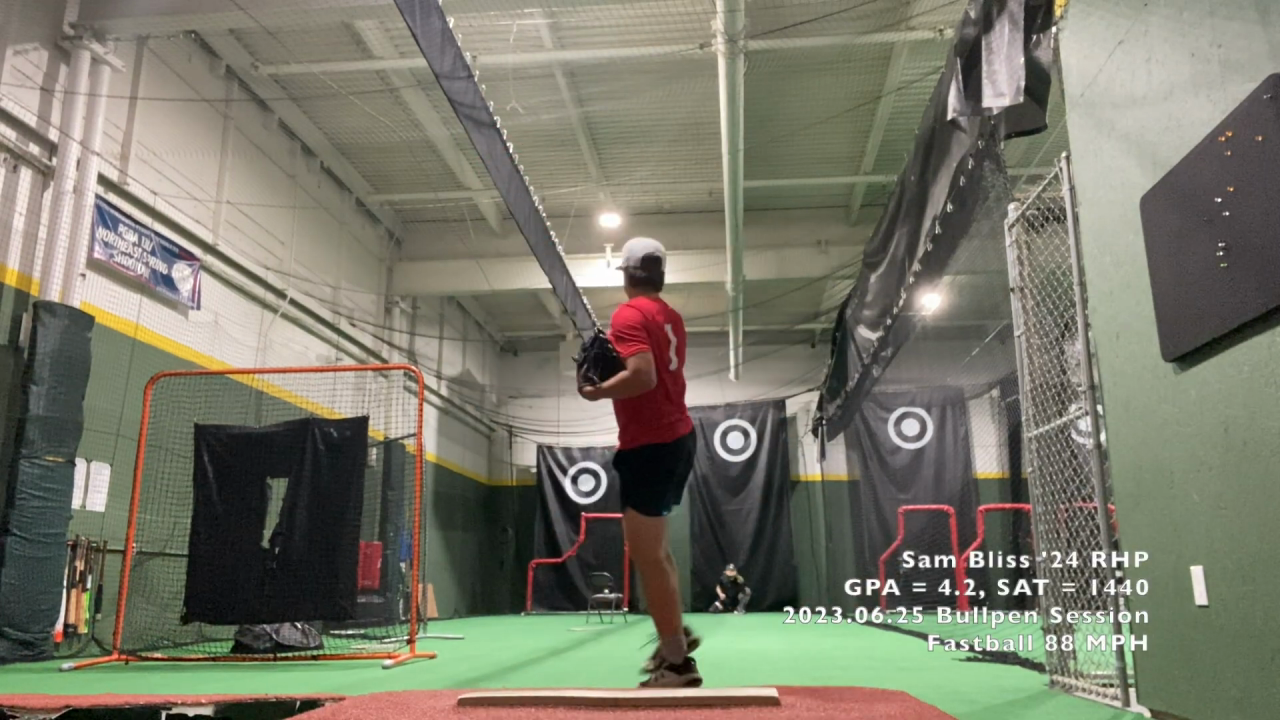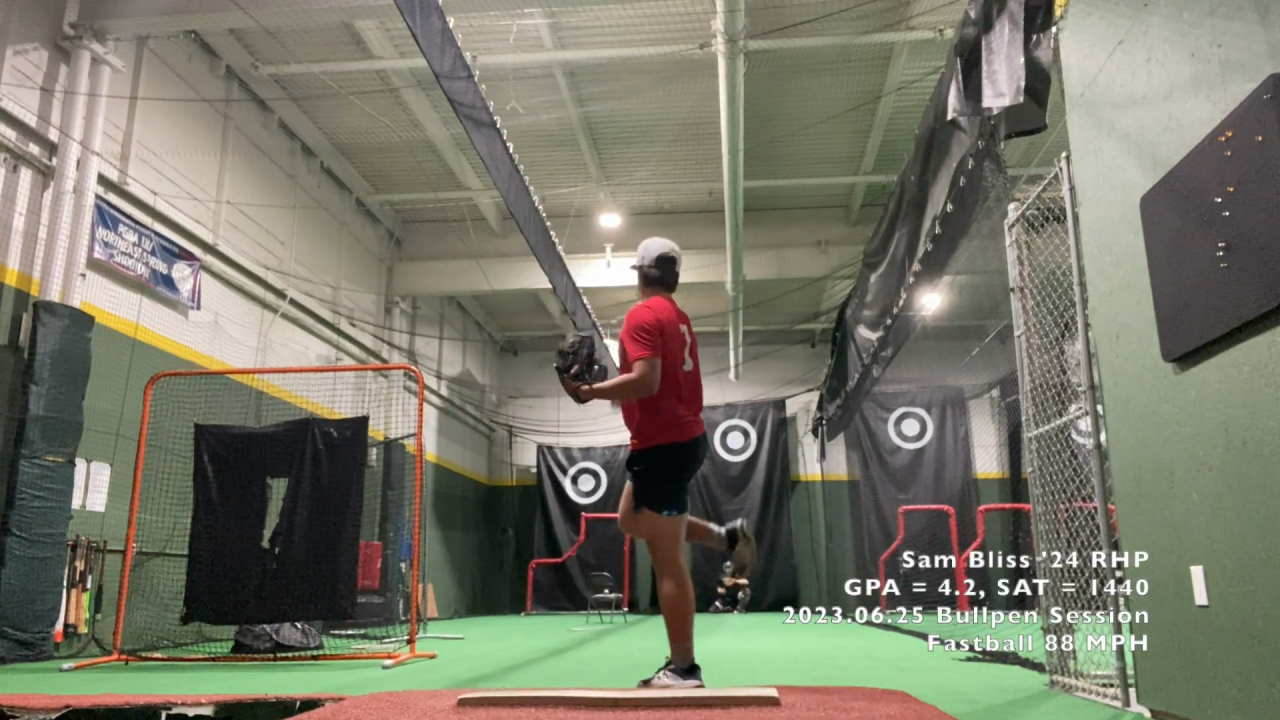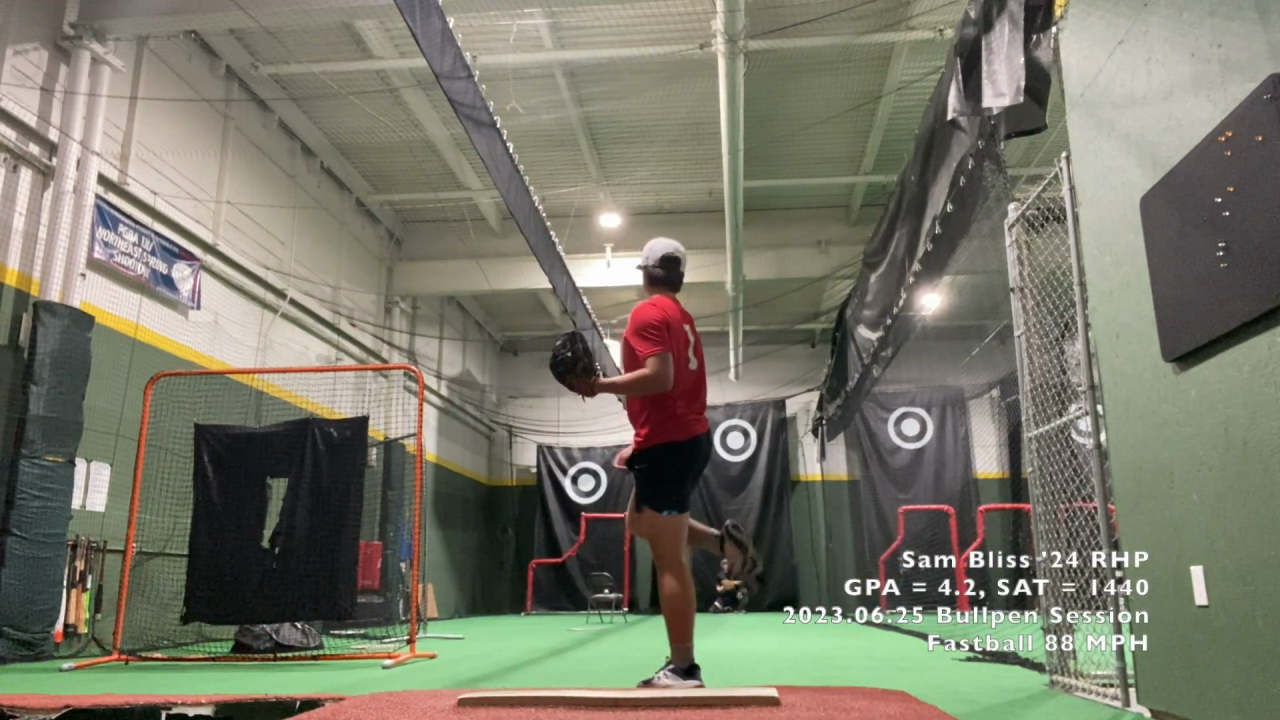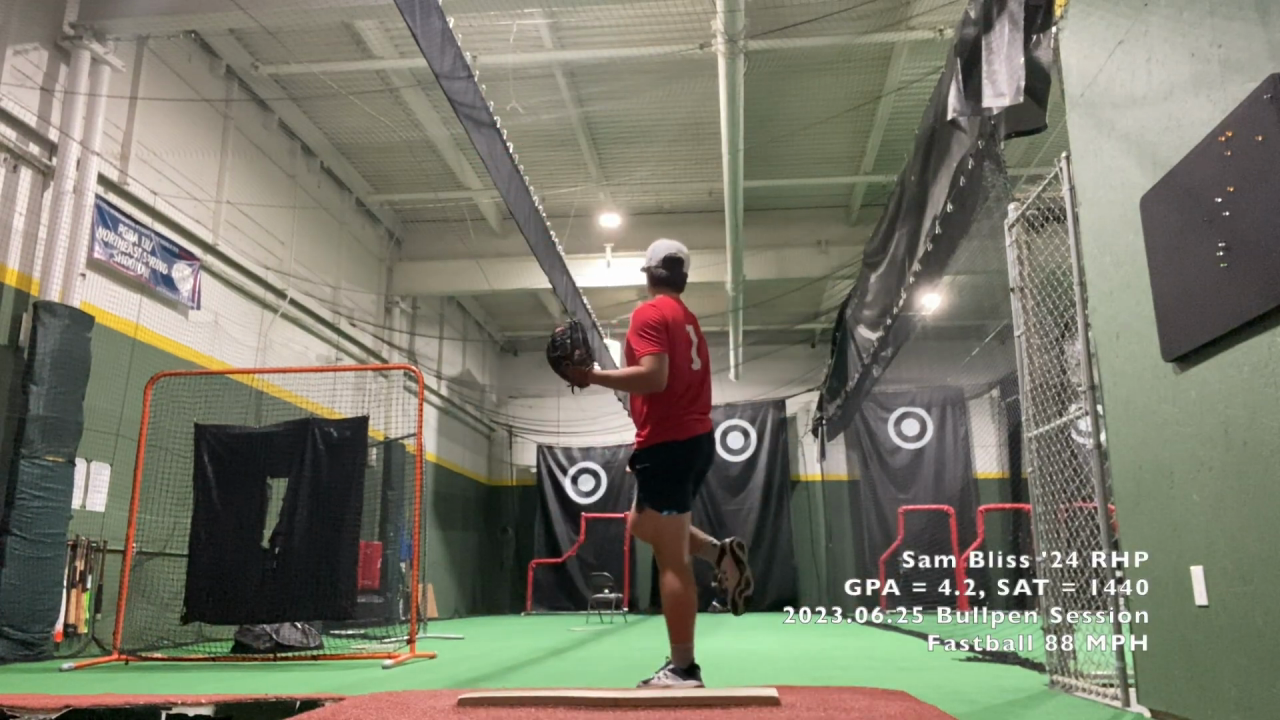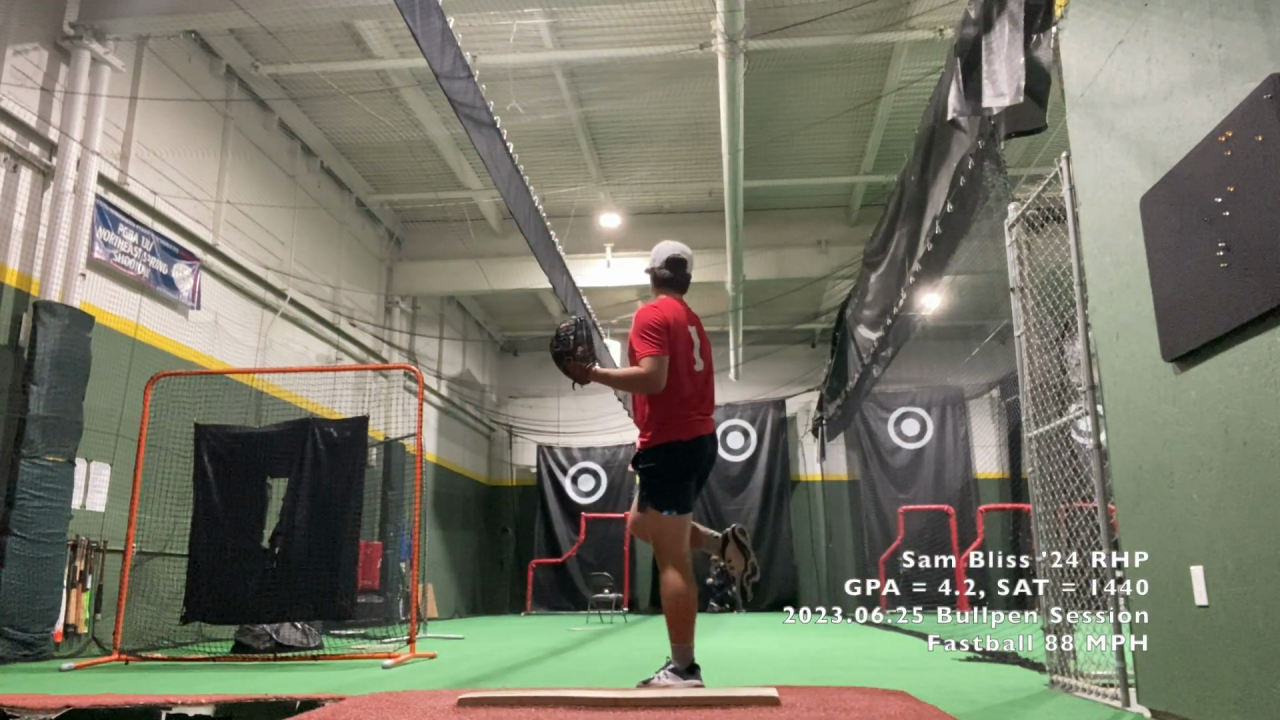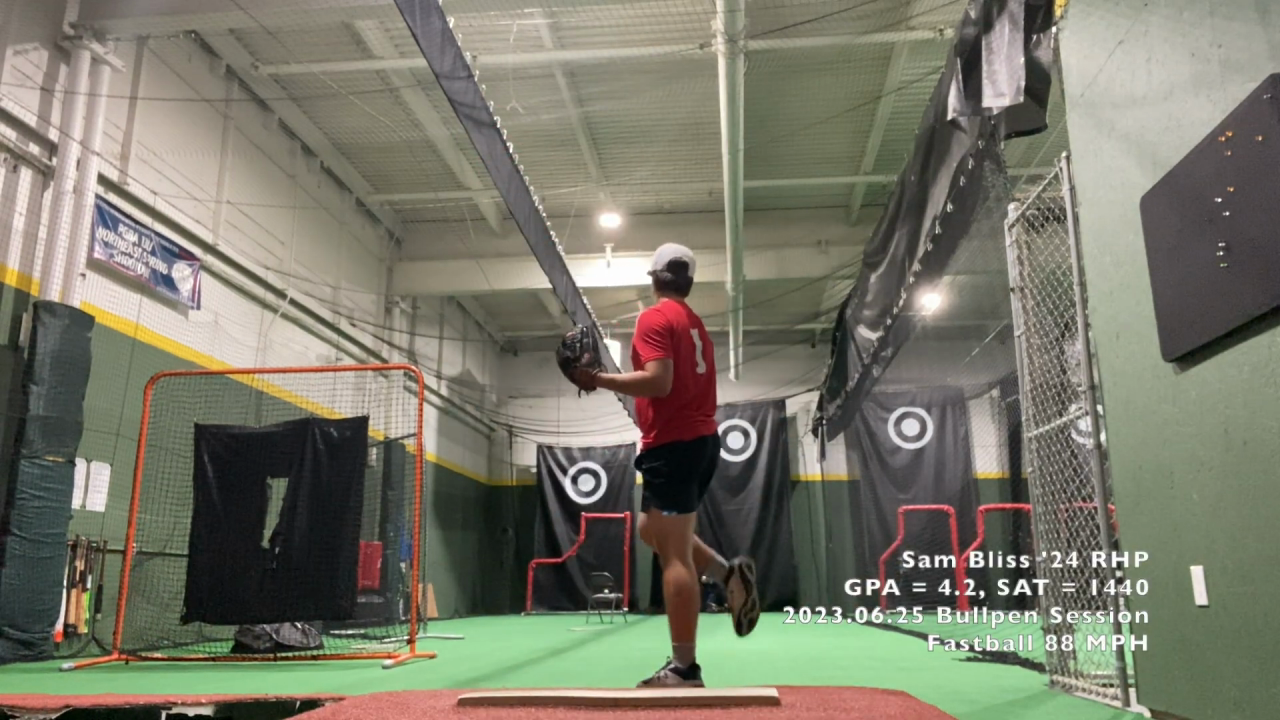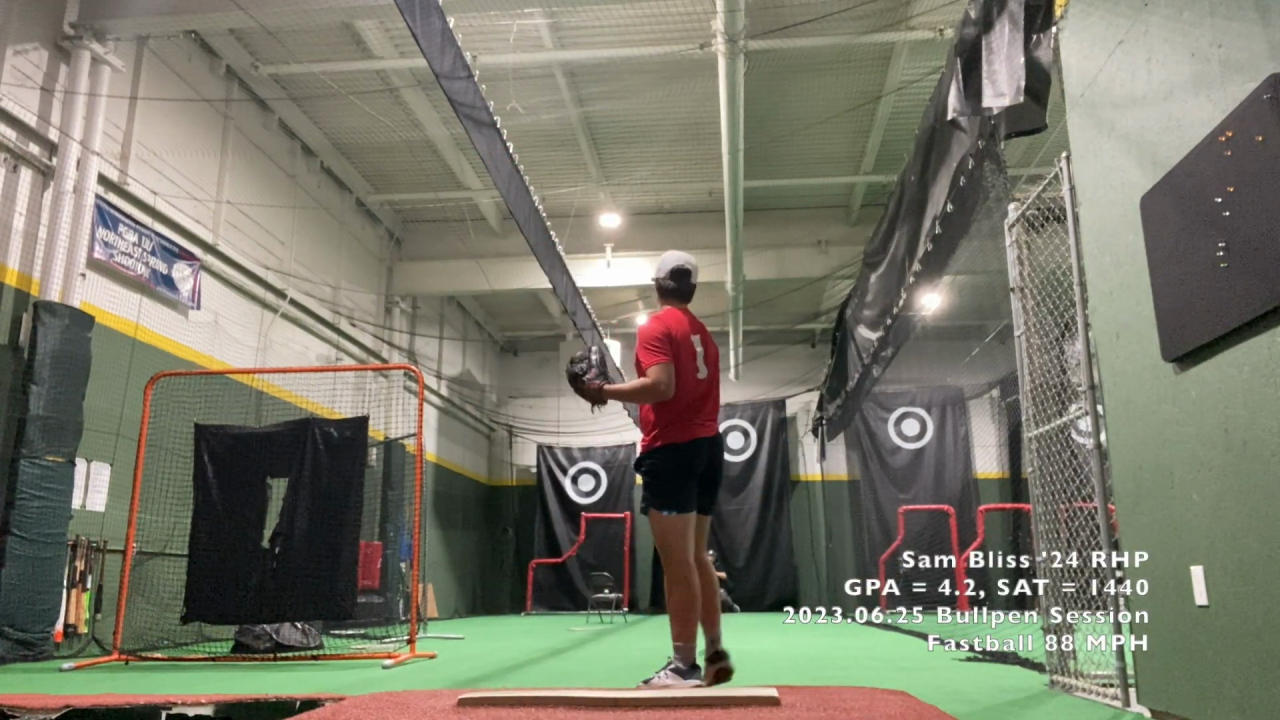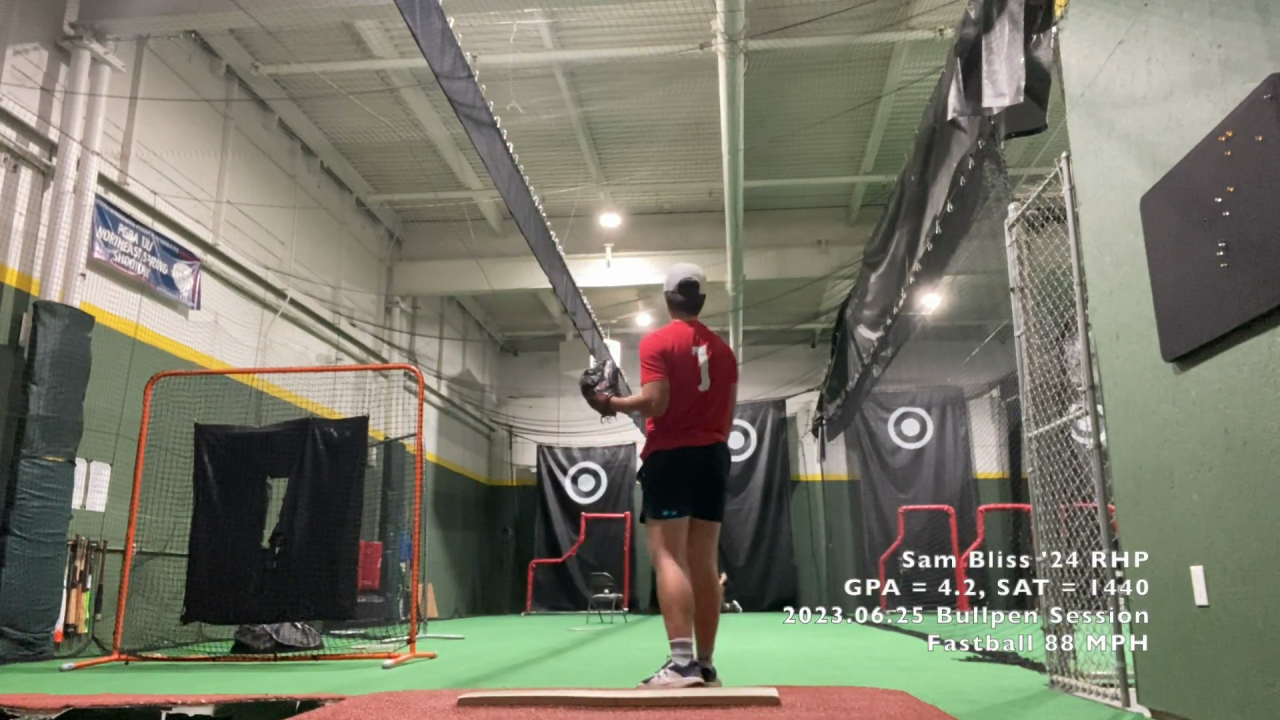
dt=0.2s
person 1, frame 1
left shoulder: (627, 316)
right shoulder: (671, 317)
left elbow: (641, 376)
left wrist: (596, 391)
left hip: (648, 447)
right hip: (680, 440)
left knee: (647, 556)
right knee: (652, 545)
left ankle: (677, 663)
right ankle: (676, 640)
person 1, frame 2
left shoulder: (642, 314)
right shoulder: (681, 319)
left elbow: (645, 381)
left wrist: (591, 391)
left hip: (662, 445)
right hip: (686, 438)
left knee: (667, 560)
right knee: (632, 518)
left ankle: (683, 668)
right ankle: (726, 536)
person 1, frame 3
left shoulder: (647, 313)
right shoulder: (683, 318)
left elbow: (659, 378)
left wrist: (599, 385)
right wrist: (639, 445)
left hip: (667, 445)
right hip: (690, 438)
left knee: (669, 560)
right knee: (642, 522)
left ankle: (683, 668)
right ankle: (723, 541)
person 1, frame 4
left shoulder: (649, 313)
right shoulder: (689, 320)
left elbow: (653, 377)
left wrist: (593, 375)
left hip: (668, 444)
right hip: (695, 439)
left knee: (670, 559)
right knee: (643, 524)
left ankle: (682, 668)
right ankle: (721, 552)
person 1, frame 5
left shoulder: (652, 314)
right shoulder: (693, 320)
left elbow: (652, 378)
left wrist: (594, 373)
left hip: (671, 444)
right hip: (699, 440)
left knee: (672, 558)
right knee: (643, 524)
left ankle: (682, 668)
right ankle: (724, 543)
person 1, frame 6
left shoulder: (655, 318)
right shoulder: (696, 323)
left elbow: (658, 381)
left wrist: (600, 379)
left hip: (673, 445)
right hip: (702, 441)
left knee: (675, 556)
right knee: (653, 530)
left ankle: (684, 667)
right ankle: (727, 572)
person 1, frame 7
left shoulder: (657, 326)
right shoulder: (704, 333)
left elbow: (660, 386)
left wrist: (608, 390)
left hip: (673, 448)
right hip: (708, 444)
left knee: (678, 558)
right knee: (695, 555)
left ankle: (684, 666)
right ankle: (714, 654)
person 1, frame 8
left shoulder: (657, 341)
right shoulder: (722, 348)
left elbow: (654, 401)
left wrist: (614, 403)
left hip: (670, 457)
right hip: (713, 455)
left knee: (668, 558)
right knee: (705, 563)
left ankle: (682, 661)
right ankle: (704, 664)
